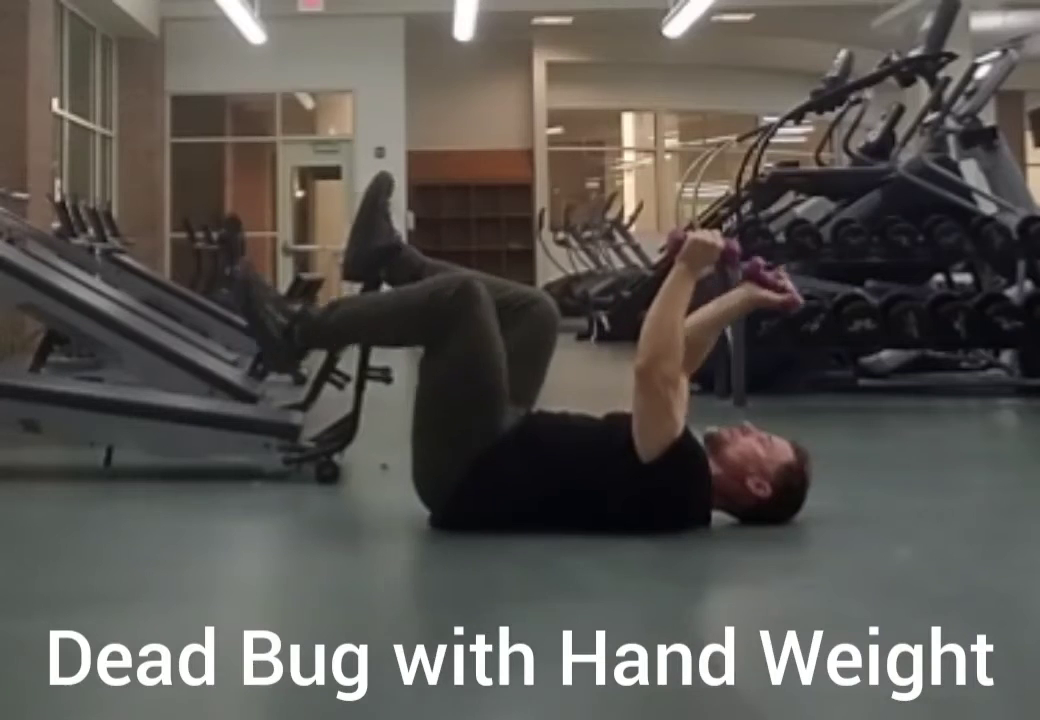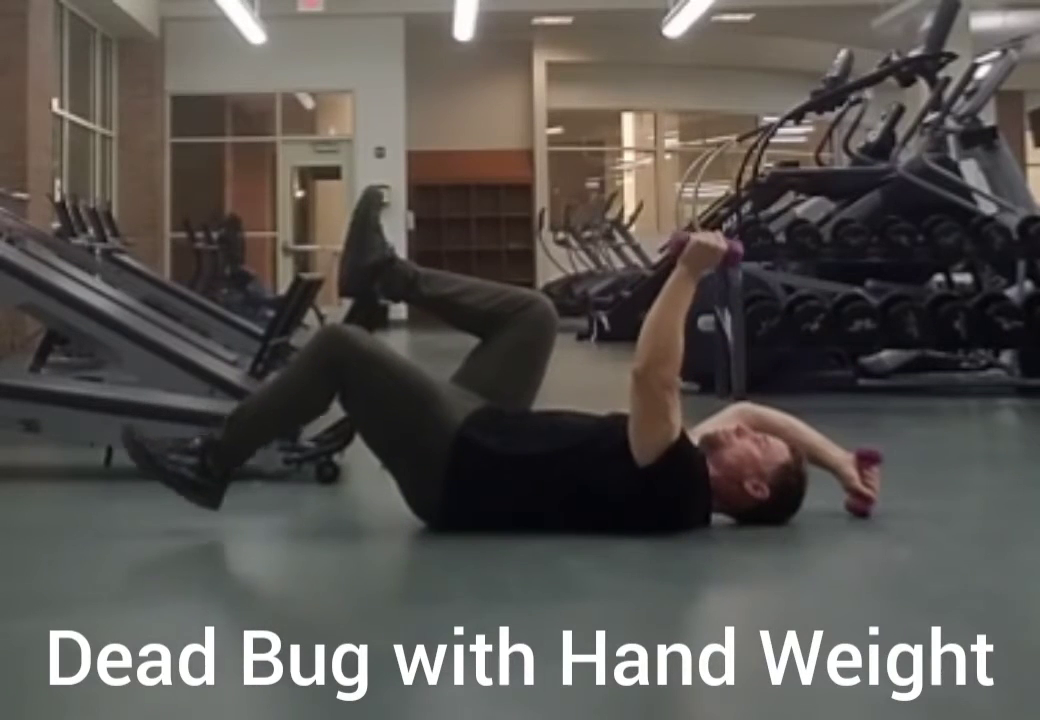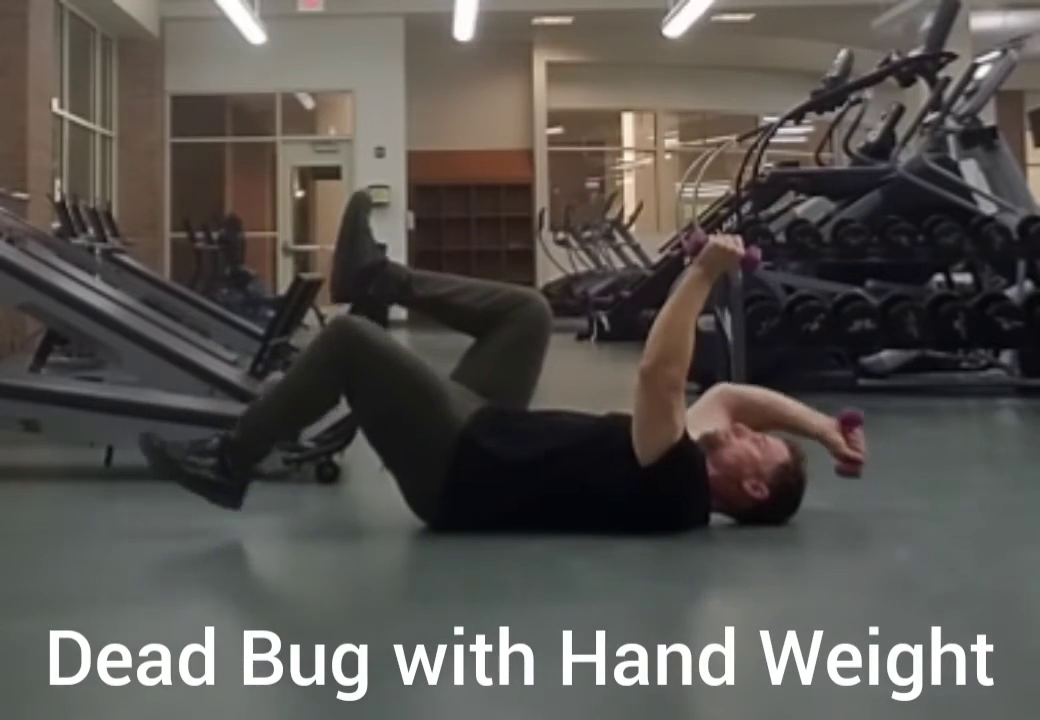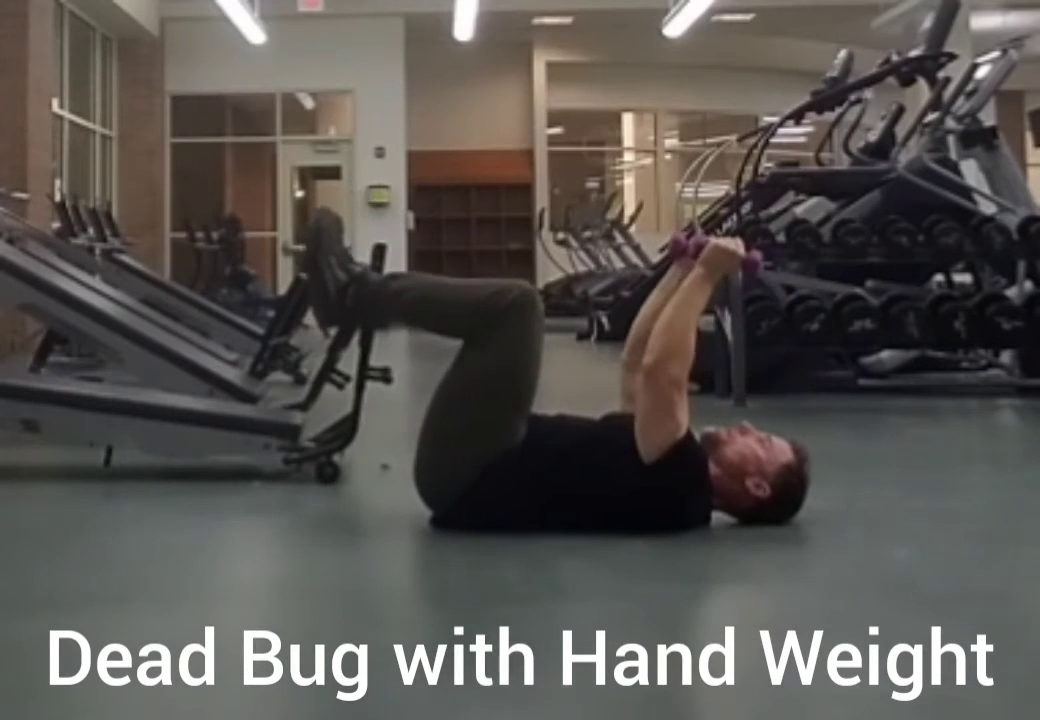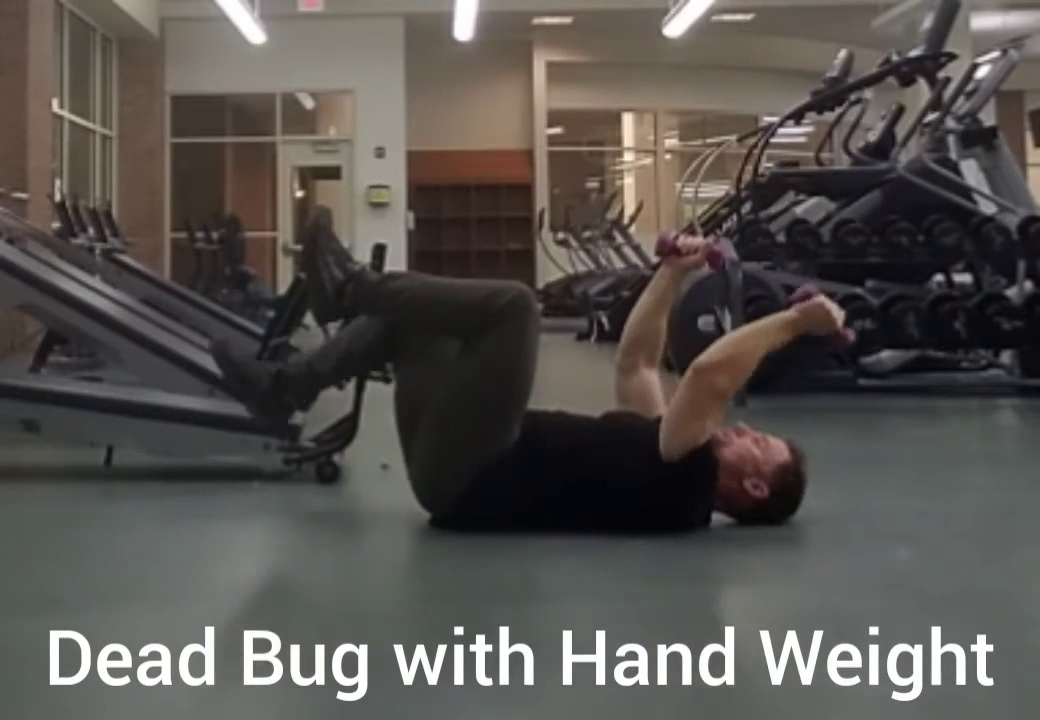
dt=1s
person 1, frame 1
left shoulder: (679, 484)
right shoulder: (683, 464)
left elbow: (653, 372)
right elbow: (671, 359)
left wrist: (686, 270)
right wrist: (746, 297)
left hip: (472, 475)
right hip: (496, 456)
left knee: (464, 296)
right knee: (534, 310)
left ankle: (293, 329)
right ankle: (389, 259)
person 1, frame 2
left shoulder: (675, 488)
right shoulder: (693, 474)
left elbow: (650, 376)
right elbow: (754, 409)
left wrist: (688, 271)
right wrist: (842, 460)
left hip: (459, 466)
right hip: (486, 437)
left knee: (339, 346)
right knee: (533, 312)
left ankle: (212, 464)
right ankle: (388, 274)
person 1, frame 3
left shoulder: (677, 488)
right shoulder: (691, 465)
left elbow: (660, 376)
right elbow: (728, 396)
left wrist: (703, 273)
right wrist: (825, 427)
left hip: (461, 470)
right hip: (487, 441)
left knee: (353, 338)
right knee: (527, 309)
left ankle: (229, 465)
right ankle: (378, 275)
person 1, frame 4
left shoulder: (680, 485)
right shoulder: (676, 462)
left elbow: (663, 373)
right elbow: (637, 362)
left wrist: (706, 277)
right wrist: (683, 269)
left hip: (469, 479)
right hip: (480, 471)
left knee: (515, 303)
right knee: (508, 310)
left ankle: (355, 293)
right ankle: (357, 294)
person 1, frame 5
left shoulder: (683, 488)
right shoulder: (661, 450)
left elbow: (708, 375)
right elbow: (635, 360)
left wrist: (794, 320)
right wrist: (674, 273)
left hip: (466, 481)
right hip: (461, 470)
left knee: (512, 303)
right knee: (404, 318)
left ankle: (351, 286)
right ankle: (281, 389)
